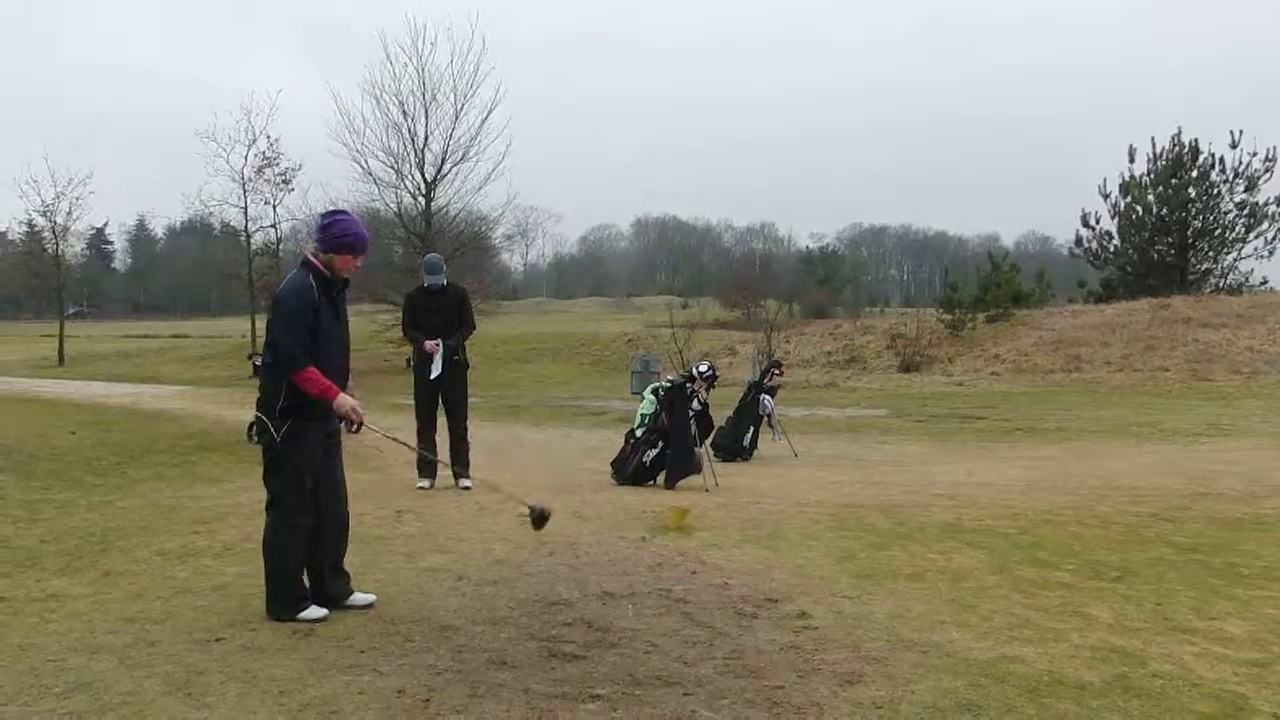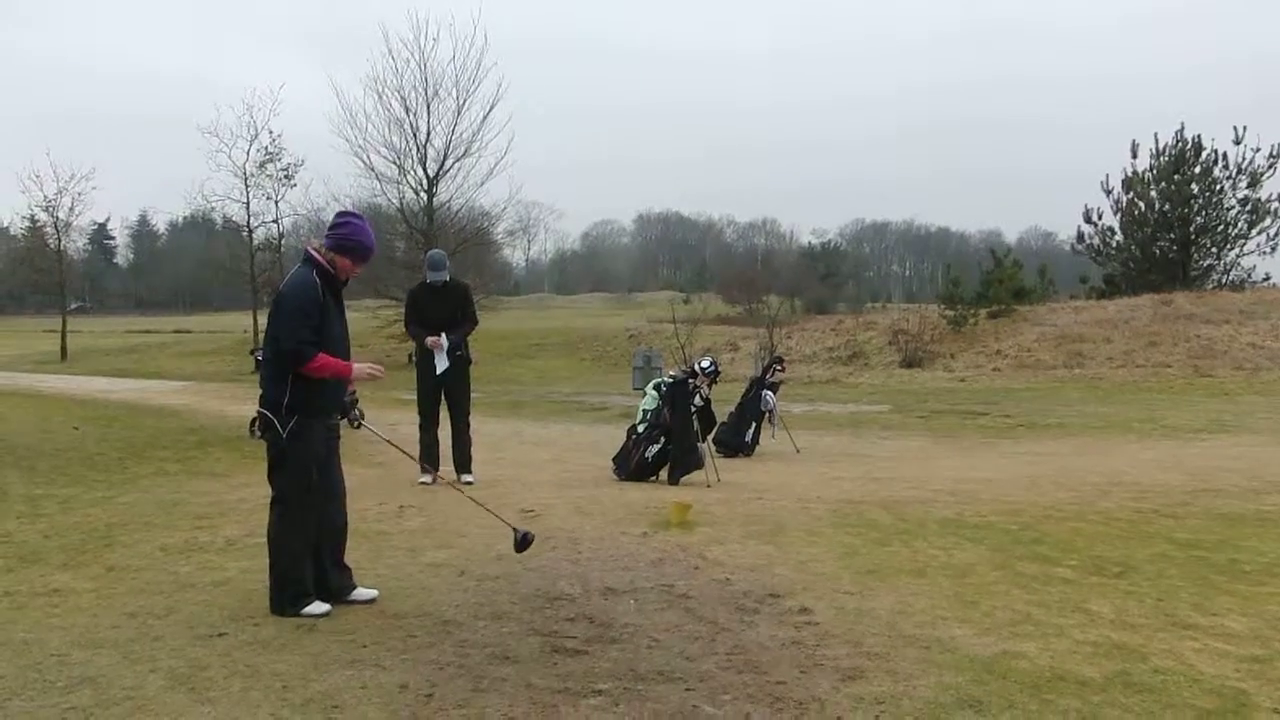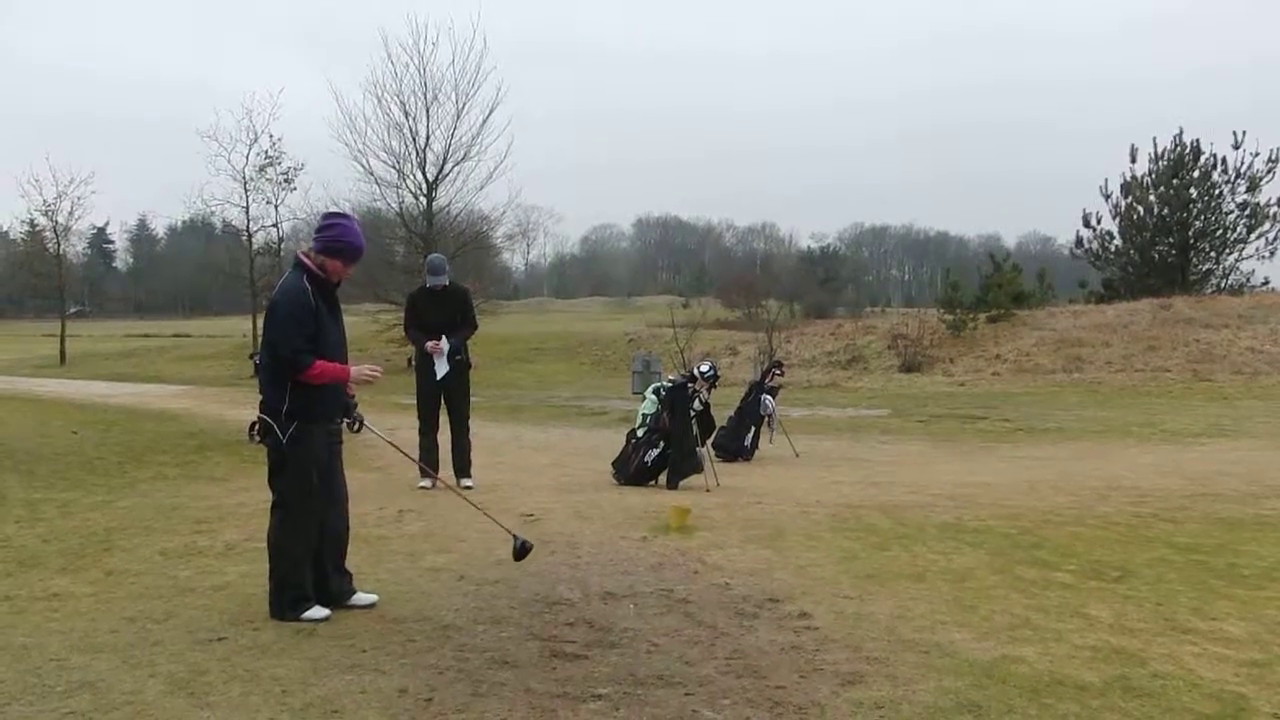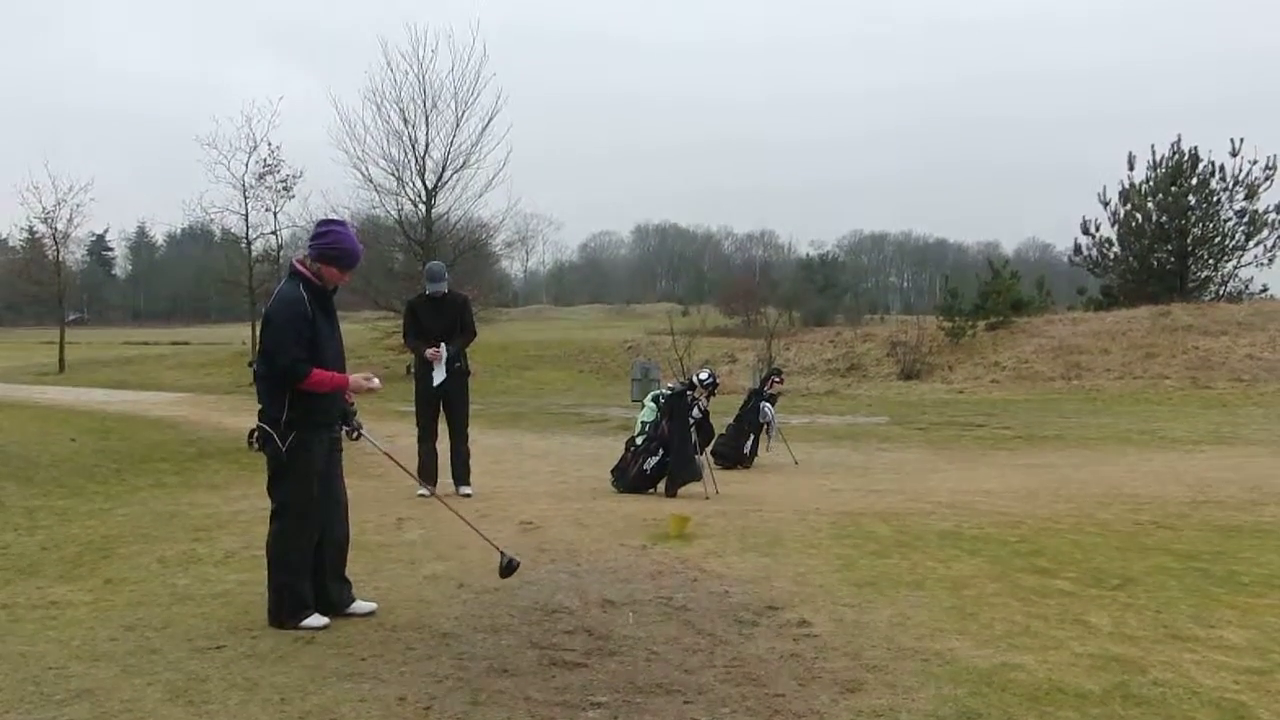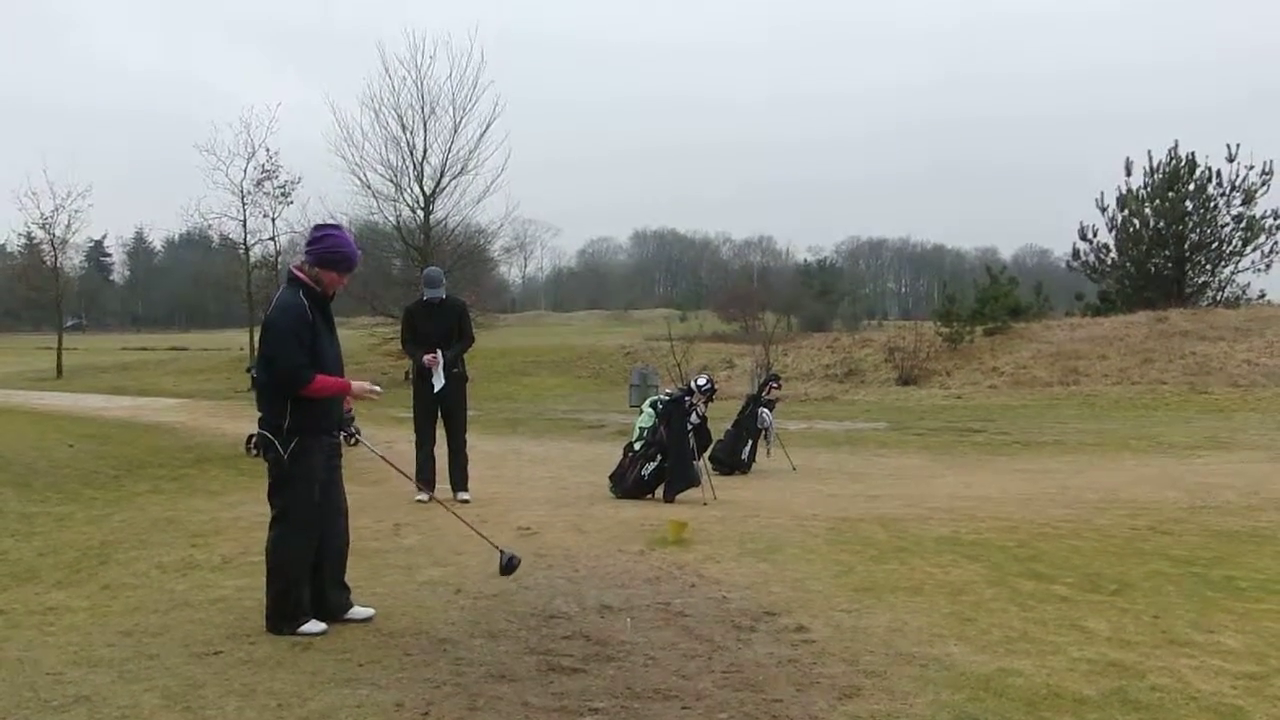
dt=0.4s
person 1, frame 1
left shoulder: (334, 288)
right shoulder: (297, 291)
right elbow: (291, 361)
left wrist: (341, 400)
right wrist: (335, 395)
left hip: (321, 418)
right hip: (290, 419)
left knee: (332, 507)
right knee: (291, 510)
left ankle: (331, 587)
right ankle: (286, 600)
person 1, frame 2
left shoulder: (328, 284)
right shoulder: (301, 286)
right elbow: (299, 355)
left wrist: (342, 391)
right wrist: (348, 372)
left hip: (320, 412)
right hip: (292, 415)
left knee: (330, 500)
right knee: (295, 504)
left ankle: (333, 582)
right ankle: (291, 595)
person 1, frame 3
left shoulder: (323, 288)
right shoulder: (293, 293)
right elbow: (295, 362)
left wrist: (342, 393)
right wrist: (347, 374)
left hip: (323, 418)
right hip: (293, 421)
left knee: (332, 506)
right knee: (296, 510)
left ankle: (333, 587)
right ankle: (290, 600)
person 1, frame 4
left shoulder: (320, 295)
right shoulder: (290, 302)
right elbow: (293, 371)
left wrist: (342, 400)
right wrist: (345, 383)
left hip: (322, 425)
right hip: (293, 429)
left knee: (332, 514)
right knee: (296, 518)
left ankle: (333, 595)
right ankle: (289, 608)
person 1, frame 5
left shoulder: (316, 302)
right shoulder: (288, 308)
right elbow: (295, 378)
left wrist: (339, 404)
right wrist: (347, 388)
left hip: (320, 432)
right hip: (293, 436)
left knee: (332, 520)
right knee: (295, 524)
left ankle: (331, 601)
right ankle: (286, 614)
person 2, frame 1
left shoulder: (459, 293)
right shoulder: (413, 297)
left elbow: (469, 326)
right elbow: (408, 329)
left wrist: (451, 344)
right wrist: (423, 343)
left hip: (454, 361)
right hip: (424, 363)
left knee: (458, 420)
right knee: (425, 421)
left ankle: (462, 474)
right ankle: (426, 474)
person 2, frame 2
left shoulder: (461, 289)
right shoulder: (416, 293)
left elbow: (471, 321)
right elbow: (410, 325)
left wrist: (453, 339)
right wrist: (424, 339)
left hip: (456, 357)
right hip: (426, 359)
left knee: (460, 415)
right knee: (427, 416)
left ankle: (464, 469)
right ankle: (428, 469)
person 2, frame 3
left shoulder: (461, 294)
right shoulder: (415, 297)
left elbow: (471, 325)
right elbow: (410, 330)
left wrist: (453, 343)
right wrist: (425, 344)
left hip: (456, 361)
right hip: (426, 363)
left knee: (460, 419)
right knee: (427, 421)
left ankle: (463, 473)
right ankle: (428, 473)
person 2, frame 4
left shoulder: (461, 301)
right shoulder: (414, 304)
left elbow: (470, 333)
right elbow: (409, 337)
left wrist: (451, 350)
right wrist: (424, 351)
left hip: (455, 369)
right hip: (425, 371)
left knee: (459, 427)
right knee: (426, 429)
left ankle: (462, 481)
right ankle: (427, 481)
person 2, frame 5
left shoulder: (458, 307)
right shoulder: (412, 310)
left elbow: (468, 339)
right elbow: (407, 343)
left wrist: (449, 356)
right wrist: (421, 357)
left hip: (453, 374)
right hip: (423, 377)
left knee: (457, 434)
right knee: (424, 435)
left ankle: (460, 487)
right ankle: (425, 487)
